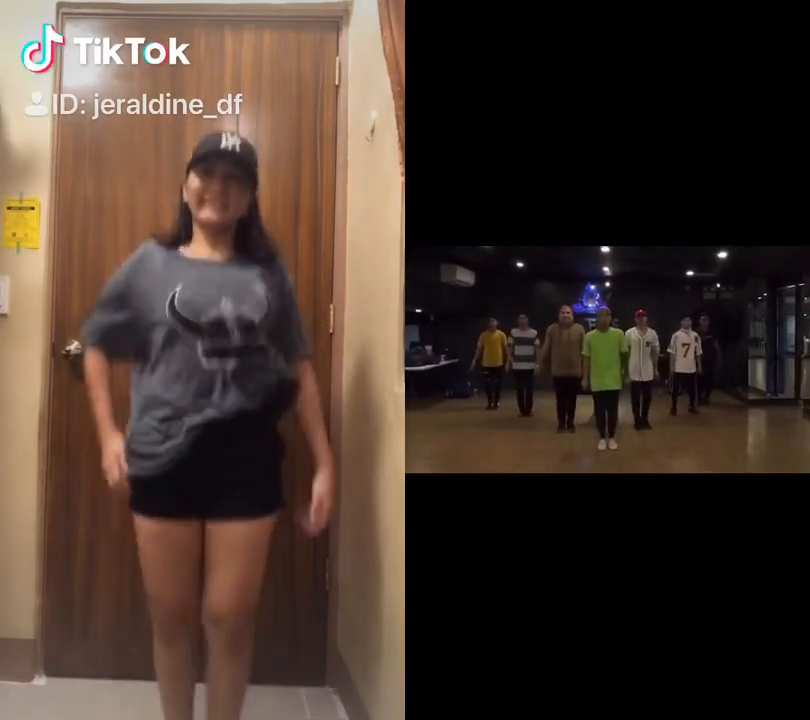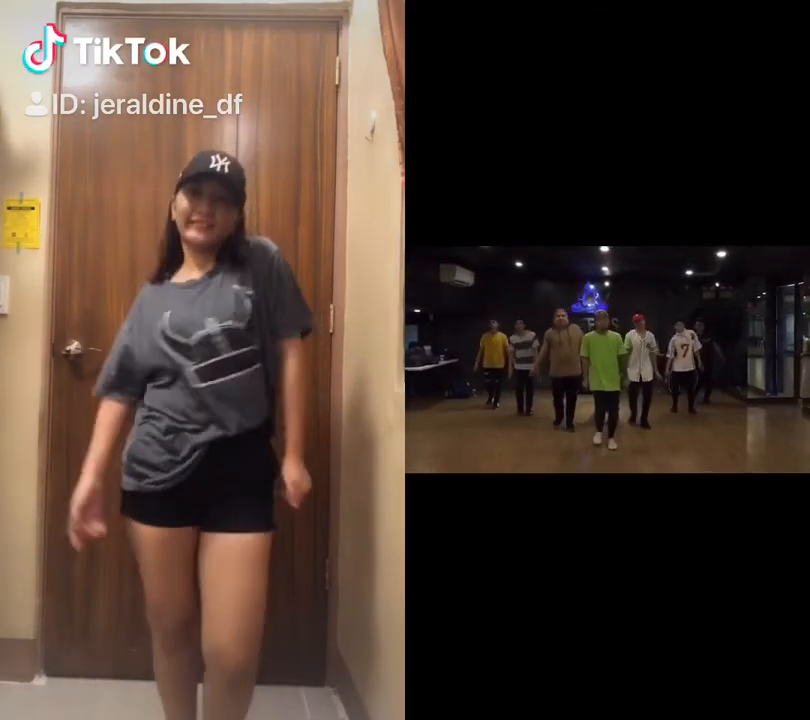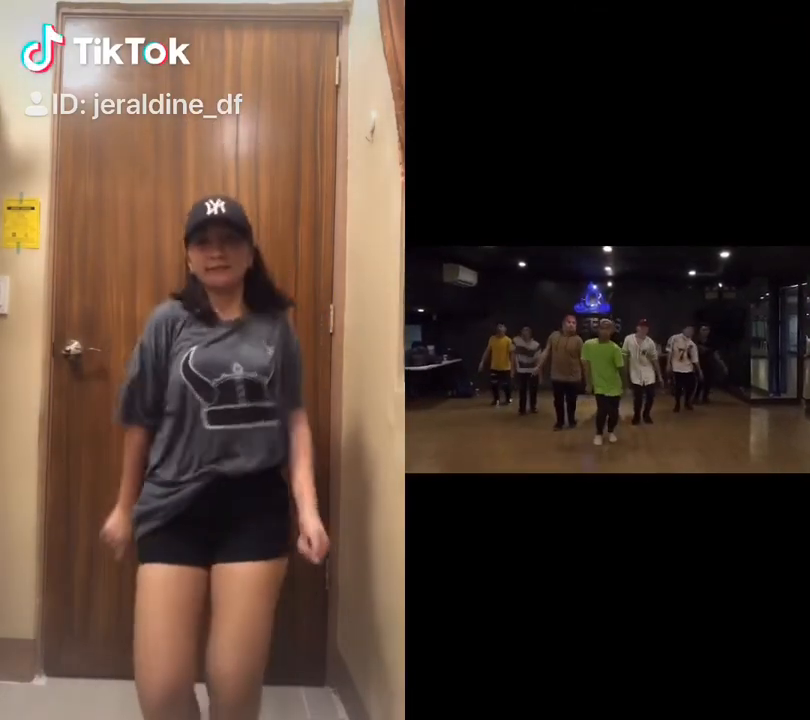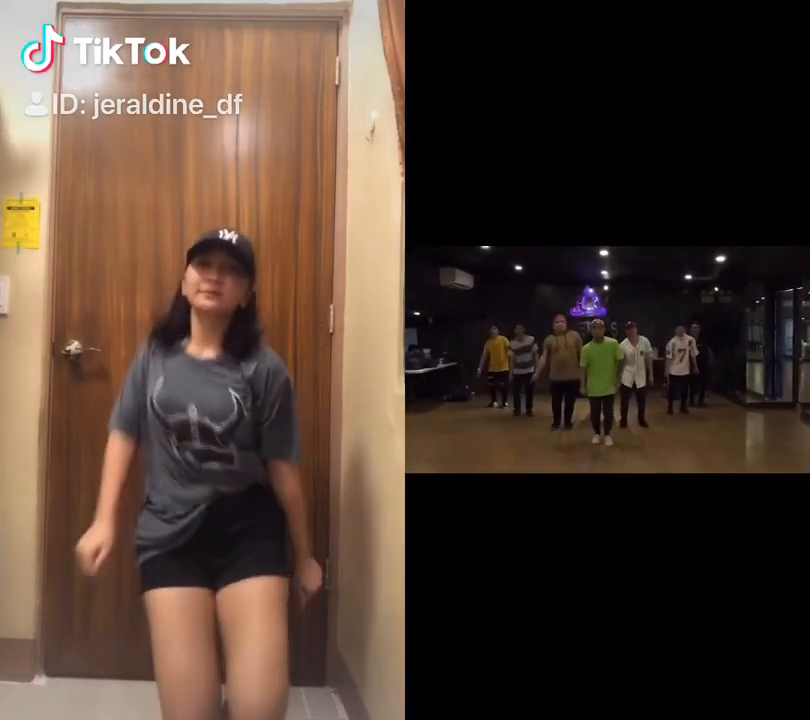
dt=0.5s
person 1, frame 1
left shoulder: (270, 273)
right shoulder: (150, 264)
left elbow: (300, 372)
right elbow: (98, 348)
left wrist: (324, 465)
right wrist: (108, 435)
left hip: (246, 457)
right hip: (163, 458)
left knee: (230, 618)
right knee: (171, 618)
person 1, frame 2
left shoulder: (261, 264)
right shoulder: (153, 297)
left elbow: (289, 356)
right elbow: (117, 391)
left wrist: (294, 454)
right wrist: (90, 477)
left hip: (240, 472)
right hip: (159, 473)
left knee: (233, 650)
right knee: (170, 627)
person 1, frame 3
left shoulder: (277, 327)
right shoulder: (169, 322)
left elbow: (296, 421)
right elbow: (139, 424)
left wrist: (310, 511)
right wrist: (123, 507)
left hip: (254, 507)
right hip: (173, 510)
person 1, frame 4
left shoulder: (263, 371)
right shoulder: (155, 354)
left elbow: (283, 468)
right elbow: (122, 433)
left wrist: (304, 556)
right wrist: (103, 520)
left hip: (248, 534)
right hip: (171, 539)
